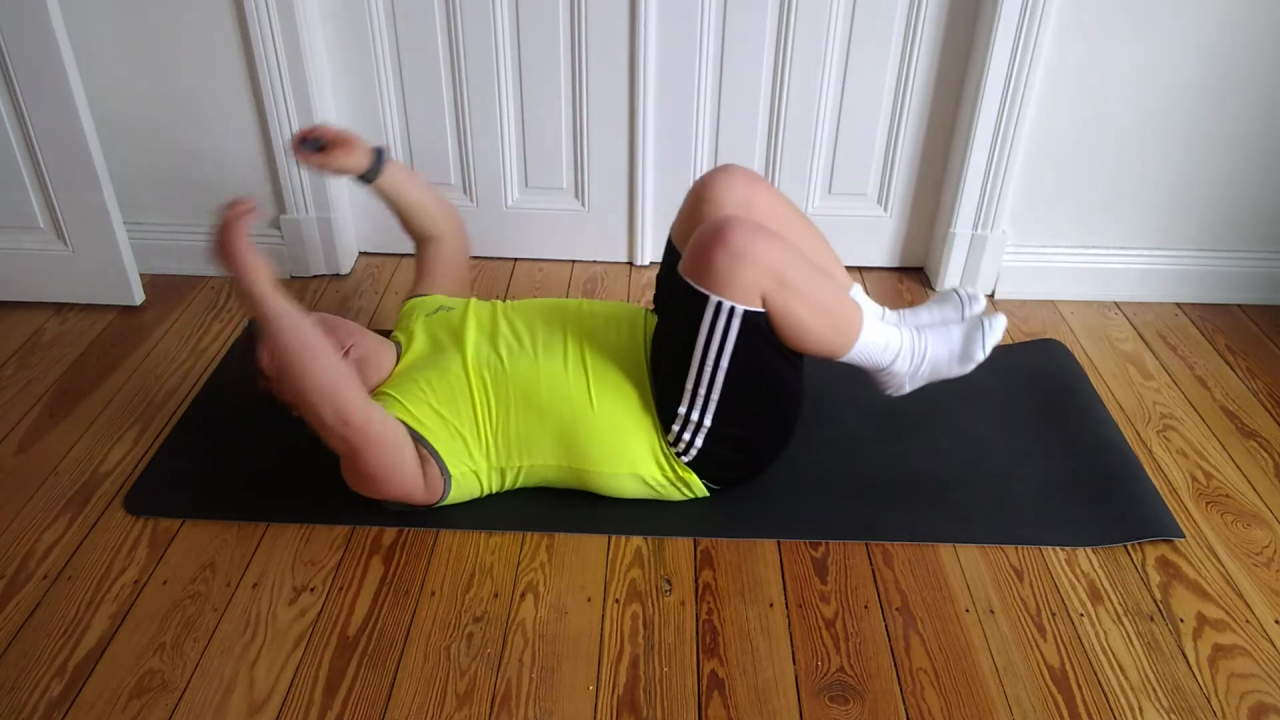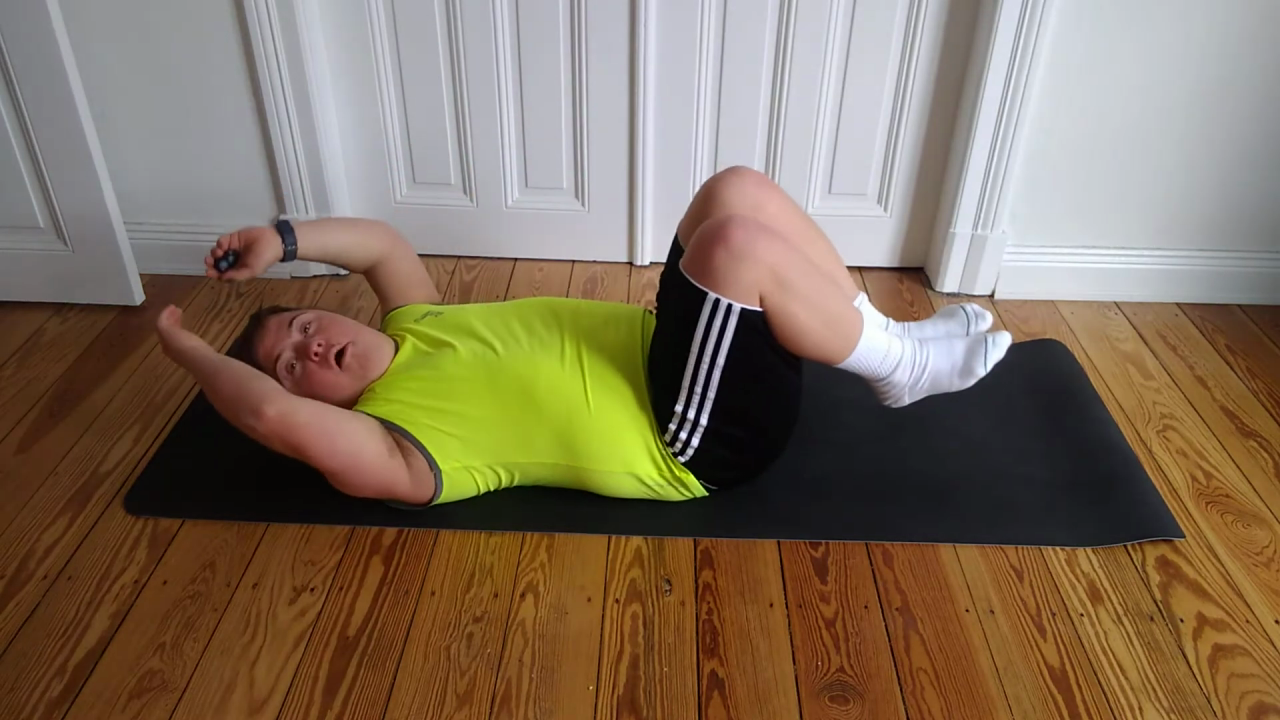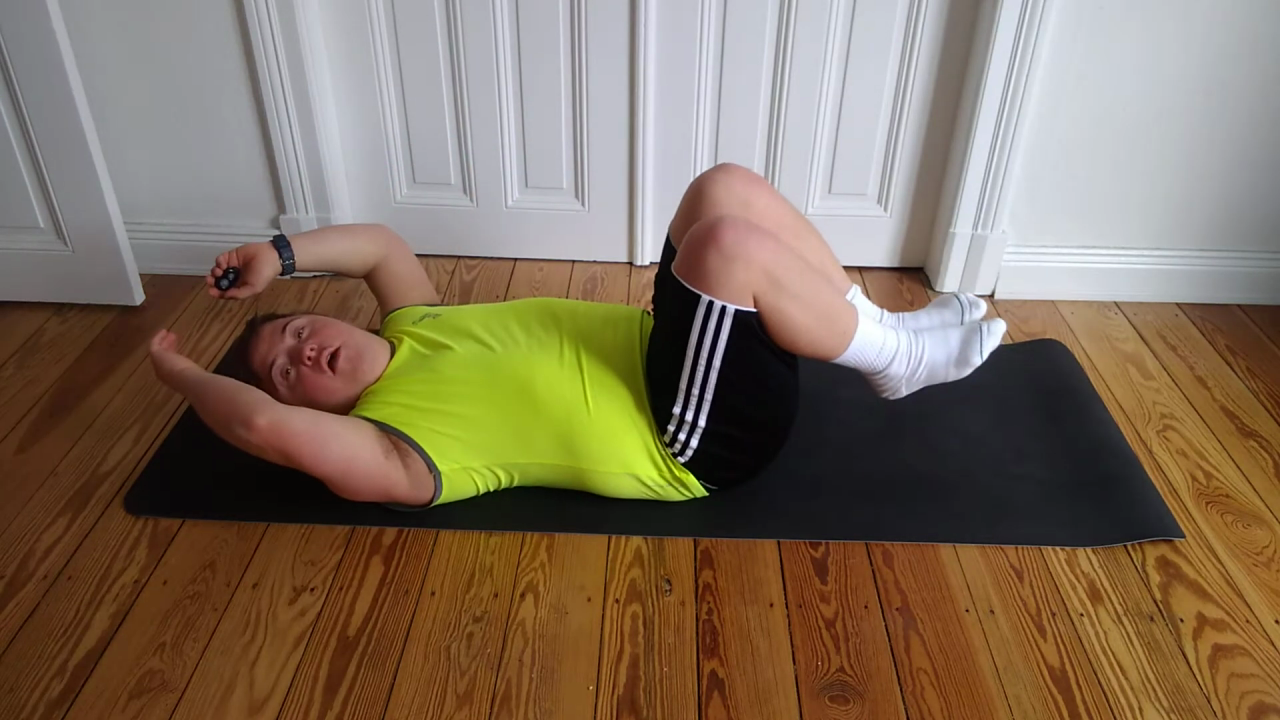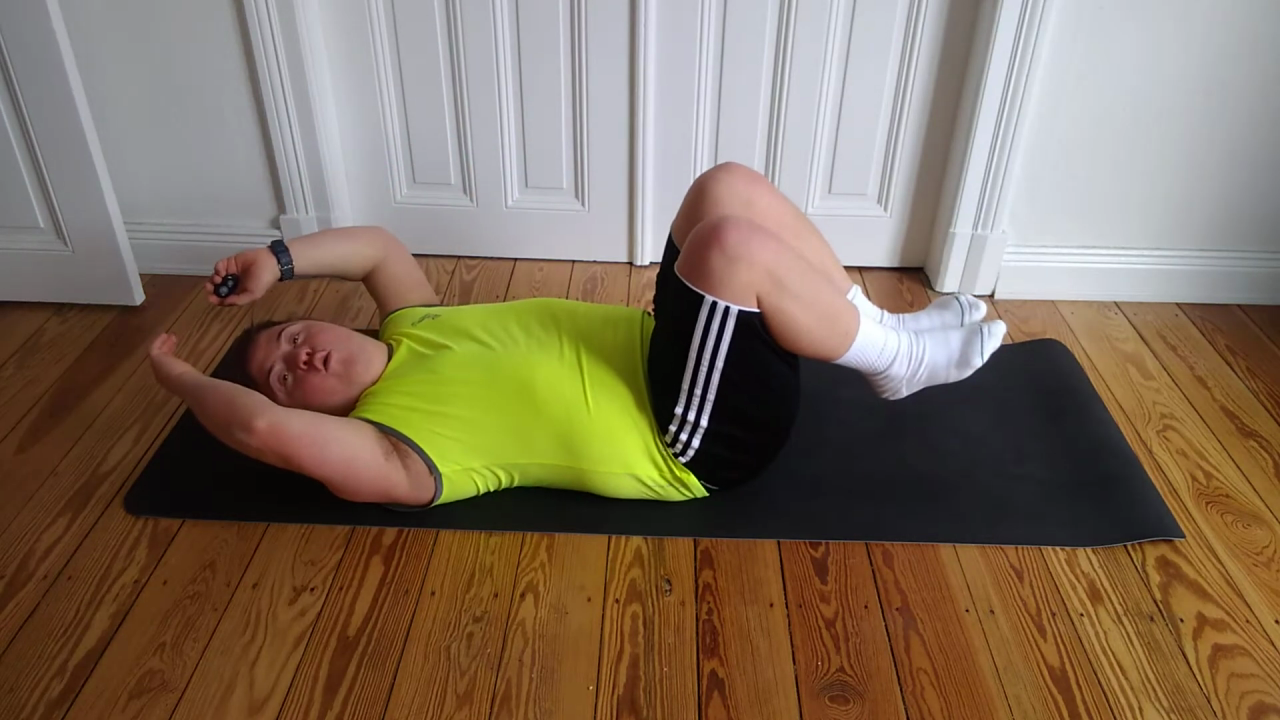
dt=0.4s
person 1, frame 1
left shoulder: (425, 321)
right shoulder: (383, 462)
left elbow: (443, 225)
right elbow: (335, 404)
left wrist: (371, 162)
right wrist: (256, 282)
left hip: (661, 354)
right hip: (692, 441)
left knee: (727, 193)
right knee: (737, 243)
left ankle: (877, 332)
right ankle: (900, 358)
person 1, frame 2
left shoulder: (412, 329)
right shoulder: (381, 448)
left elbow: (381, 241)
right elbow: (271, 415)
left wrist: (281, 238)
right wrist: (183, 347)
left hip: (660, 351)
right hip: (696, 440)
left knee: (739, 192)
right knee: (742, 244)
left ankle: (886, 343)
right ankle: (902, 368)
person 1, frame 3
left shoulder: (410, 330)
right shoulder: (379, 449)
left elbow: (381, 243)
right elbow: (264, 427)
left wrist: (279, 253)
right wrist: (176, 372)
left hip: (659, 350)
right hip: (692, 439)
left knee: (727, 189)
right knee: (730, 244)
left ankle: (877, 332)
right ankle: (898, 356)
person 1, frame 4
left shoulder: (410, 332)
right shoulder: (379, 450)
left elbow: (378, 245)
right elbow: (262, 429)
left wrist: (278, 260)
right wrist: (175, 376)
left hip: (658, 349)
right hip: (695, 439)
left knee: (730, 189)
right knee: (735, 245)
left ankle: (879, 334)
right ankle: (902, 358)
